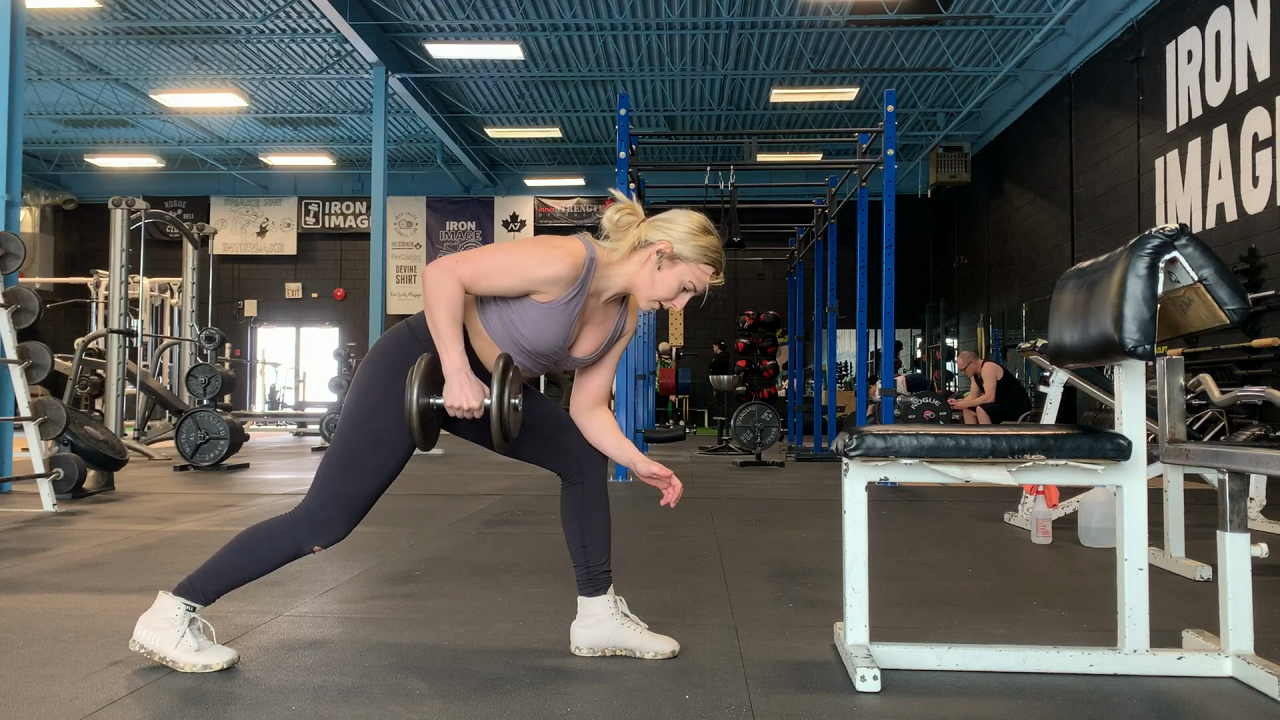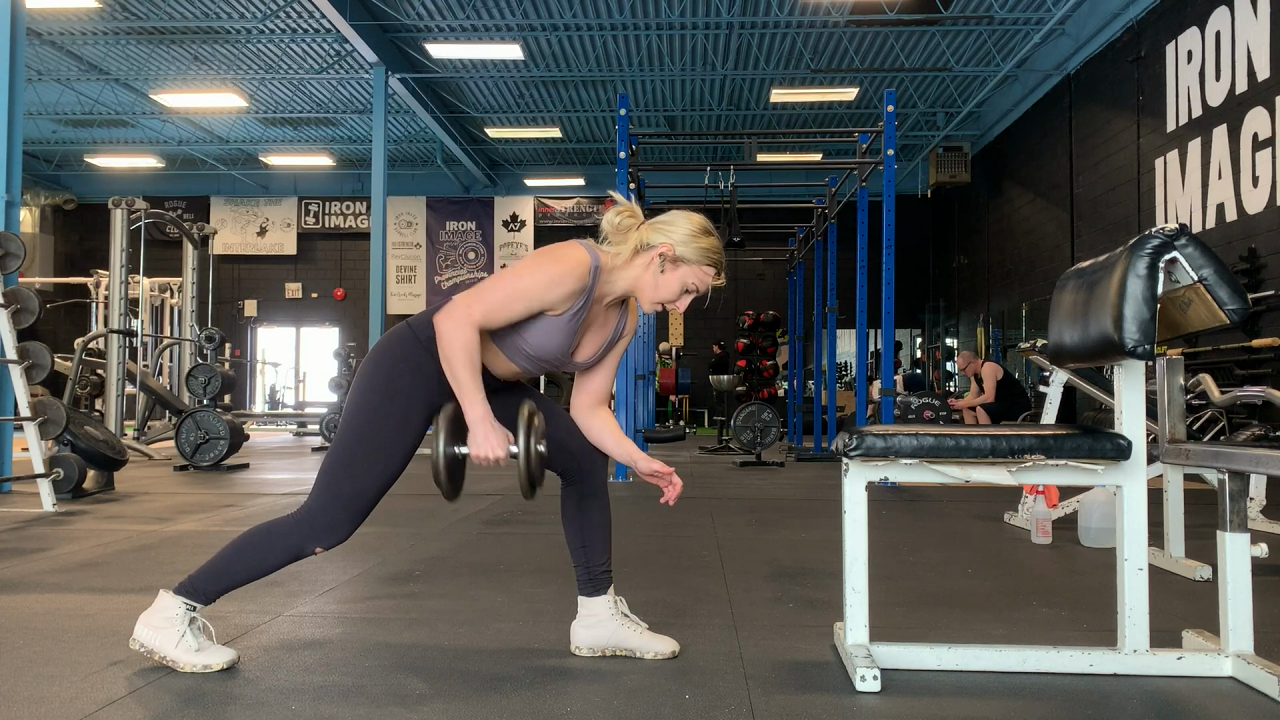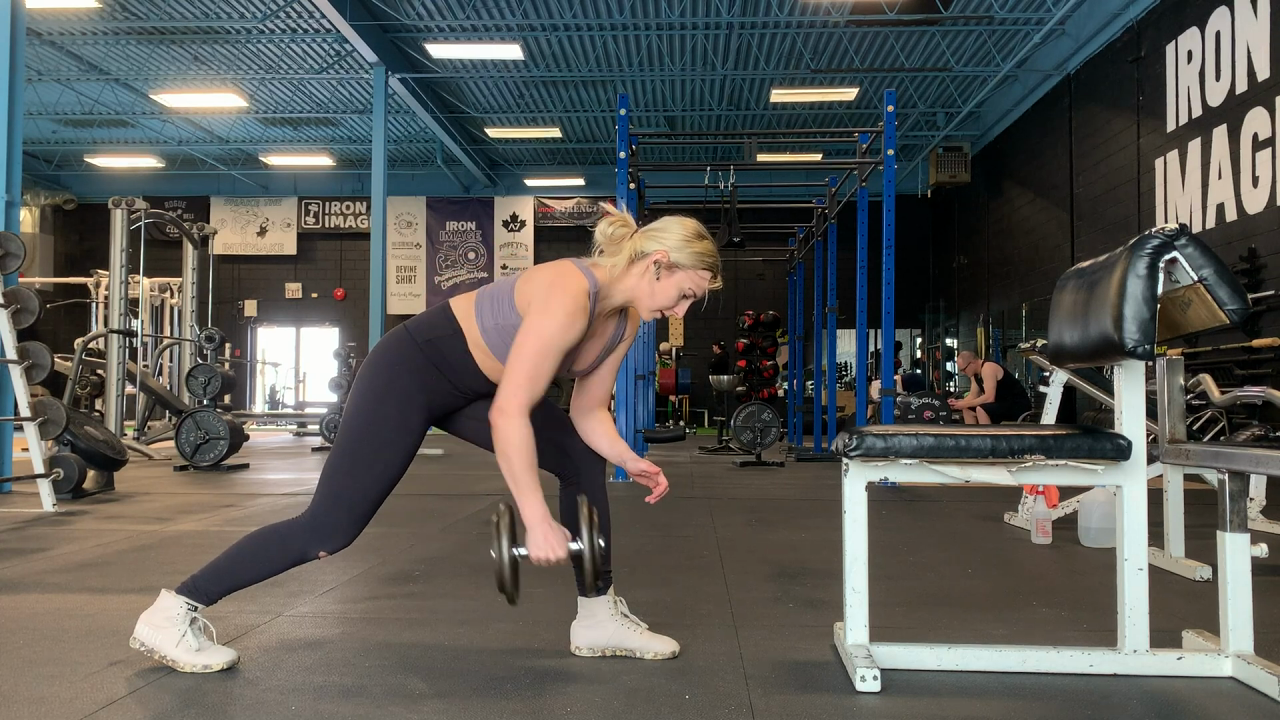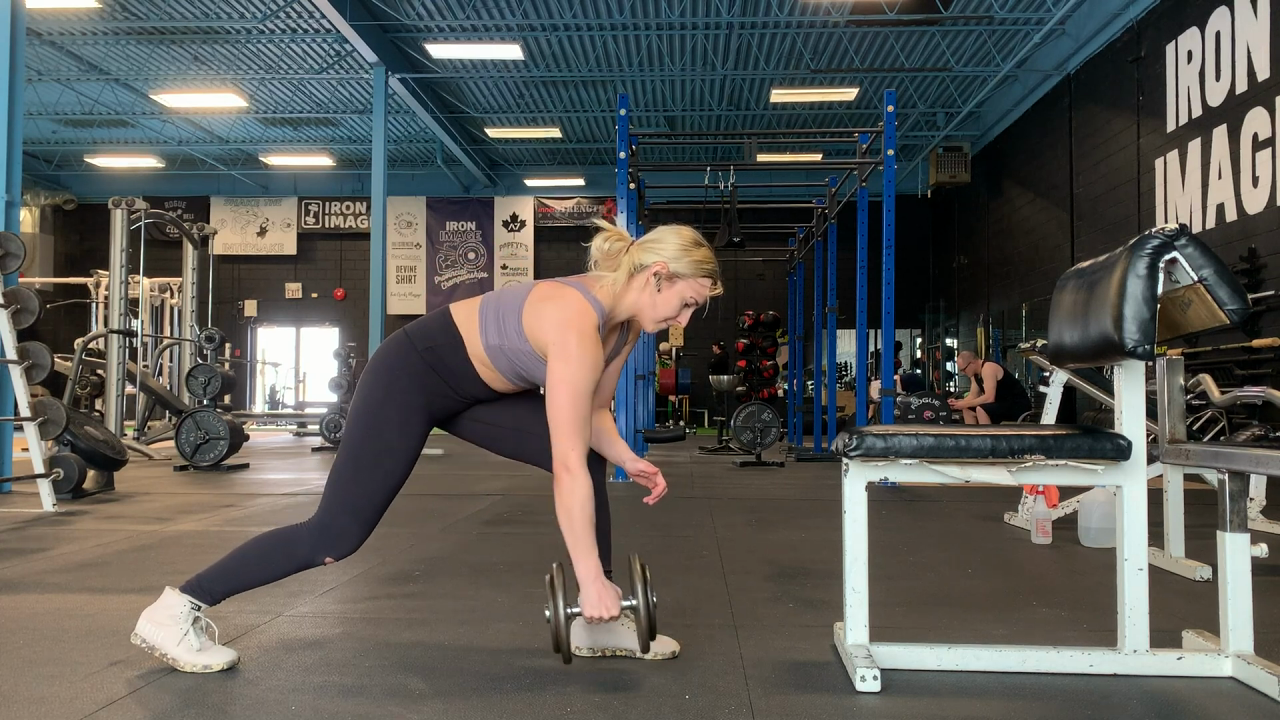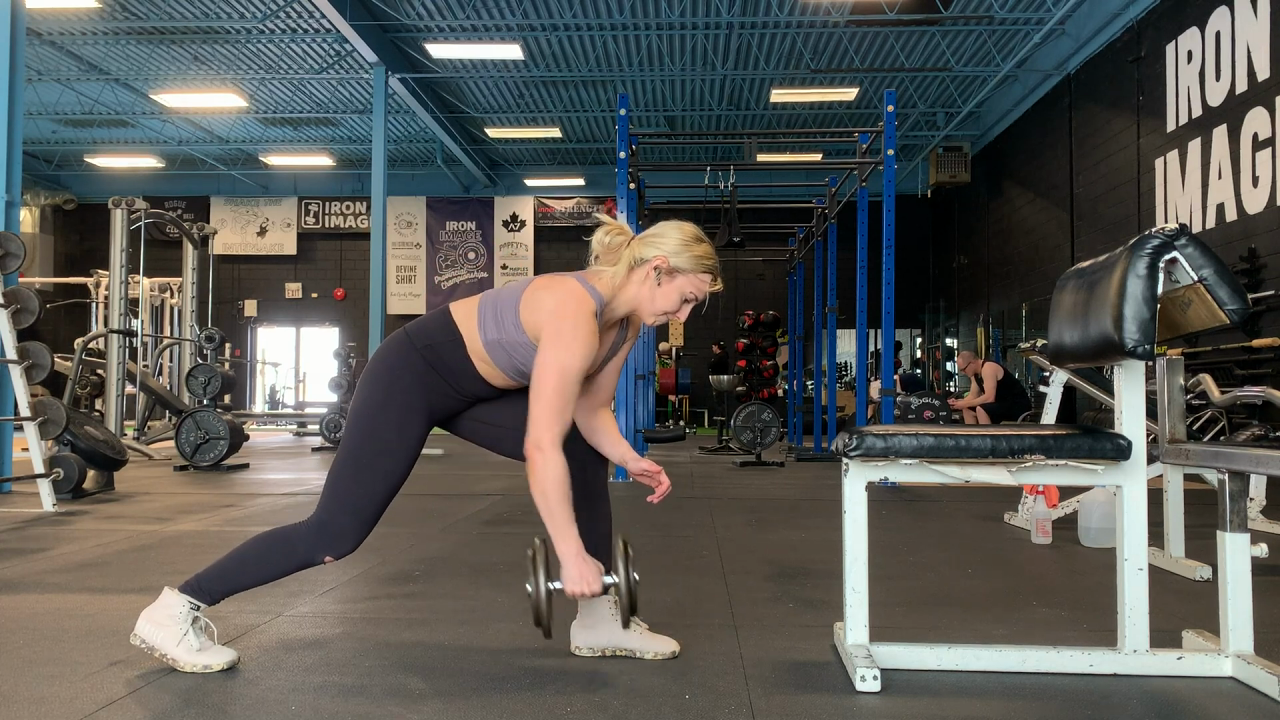
dt=0.3s
person 1, frame 1
left shoulder: (624, 316)
right shoulder: (565, 260)
left elbow: (588, 409)
right elbow: (441, 272)
left wrist: (638, 461)
right wrist: (456, 373)
left hip: (480, 380)
right hip: (417, 365)
left knee: (584, 460)
right knee: (325, 520)
left ankle: (598, 618)
right ankle: (170, 614)
person 1, frame 2
left shoulder: (625, 316)
right shoulder: (569, 270)
left elbow: (589, 409)
right elbow: (456, 317)
left wrist: (639, 461)
right wrist: (479, 421)
left hip: (482, 382)
right hip: (415, 367)
left knee: (586, 459)
right knee: (328, 522)
left ankle: (598, 617)
right ankle: (170, 613)
person 1, frame 3
left shoulder: (625, 320)
right shoulder: (569, 294)
left elbow: (587, 409)
right elbow: (510, 414)
left wrist: (628, 459)
right wrist: (537, 522)
left hip: (469, 386)
right hip: (412, 369)
left knee: (584, 461)
right knee: (331, 526)
left ankle: (598, 619)
right ankle: (171, 613)
person 1, frame 4
left shoulder: (627, 324)
right shoulder: (577, 325)
left elbow: (591, 413)
right elbow: (564, 468)
left wrist: (629, 460)
right wrist: (590, 581)
left hip: (476, 387)
right hip: (411, 374)
left knee: (593, 461)
right knee: (337, 533)
left ankle: (597, 625)
right ankle: (174, 612)
person 1, frame 5
left shoulder: (626, 325)
right shoulder: (575, 311)
left elbow: (590, 412)
right elbow: (539, 447)
left wrist: (631, 459)
right wrist: (573, 557)
left hip: (477, 388)
right hip: (414, 372)
left knee: (590, 462)
right knee: (337, 531)
left ankle: (596, 621)
right ankle: (173, 612)
